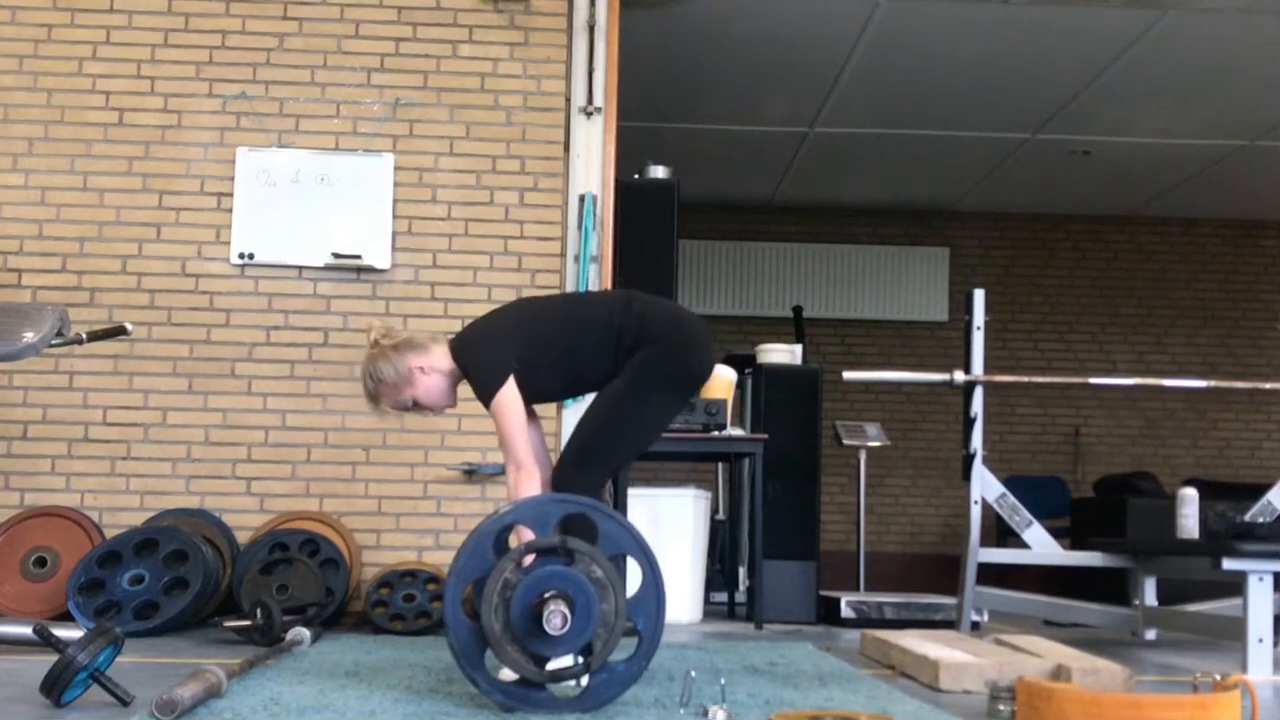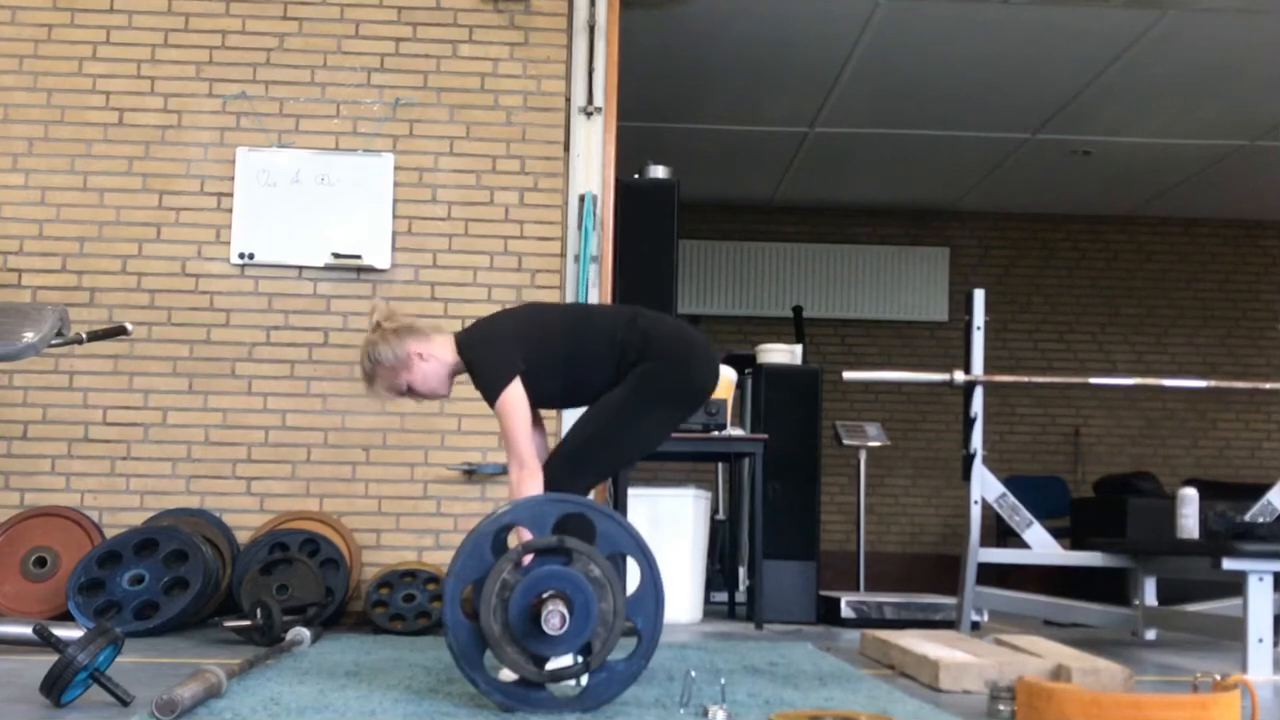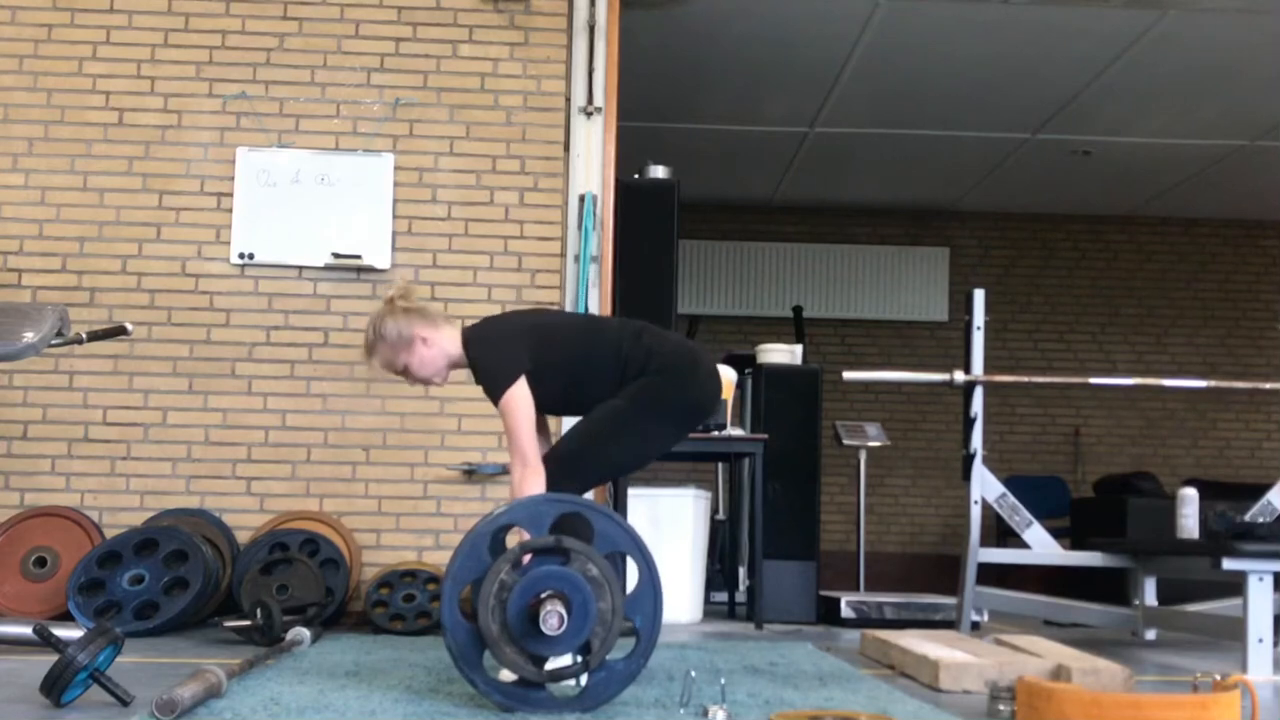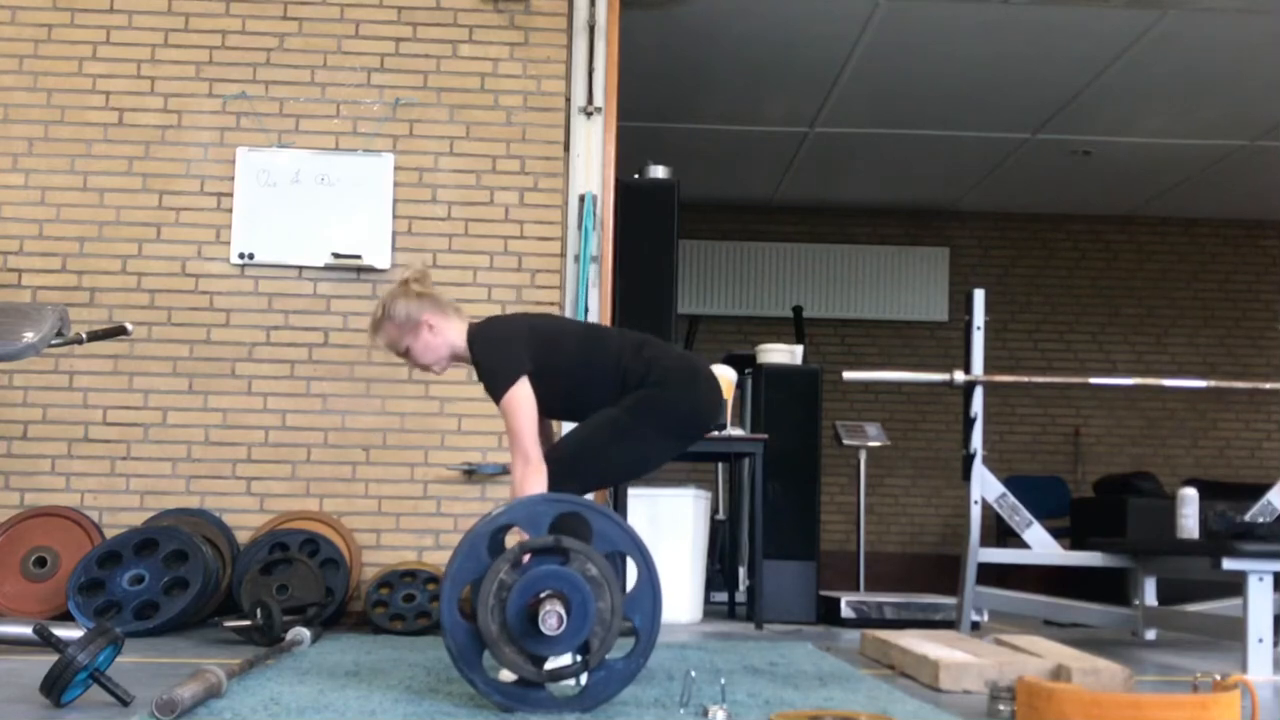
dt=0.1s
person 1, frame 1
left shoulder: (481, 357)
right shoulder: (485, 353)
left elbow: (522, 470)
right elbow: (538, 469)
left hip: (671, 346)
right hip: (669, 345)
left knee: (575, 478)
right knee: (574, 479)
person 1, frame 2
left shoulder: (485, 353)
right shoulder: (490, 348)
left elbow: (525, 467)
right elbow: (538, 460)
left hip: (675, 365)
right hip: (674, 367)
left knee: (565, 479)
right knee: (559, 482)
person 1, frame 3
left shoulder: (491, 350)
right shoulder: (496, 344)
left elbow: (527, 466)
right elbow: (538, 464)
left hip: (678, 381)
right hip: (675, 380)
left knee: (556, 482)
right knee: (558, 482)
person 1, frame 4
left shoulder: (494, 347)
right shoulder: (500, 342)
left elbow: (529, 464)
right elbow: (542, 459)
left hip: (676, 394)
right hip: (679, 394)
left knee: (554, 485)
right knee: (553, 488)
